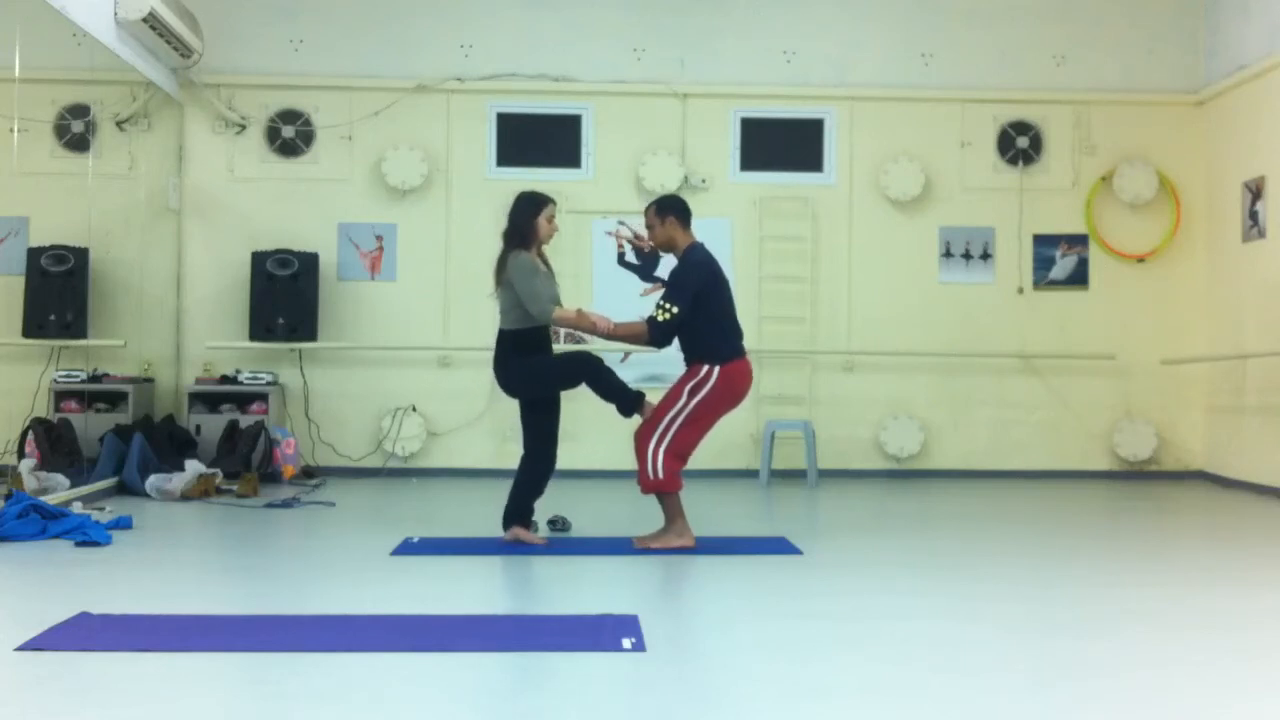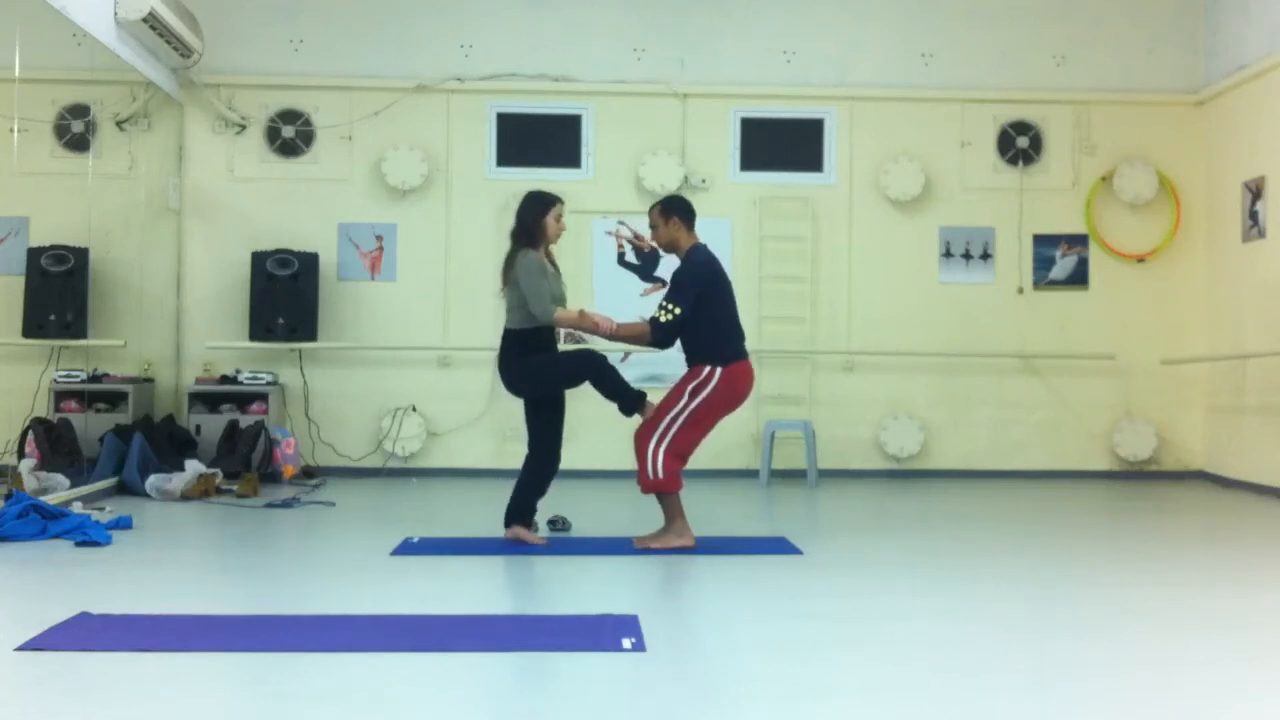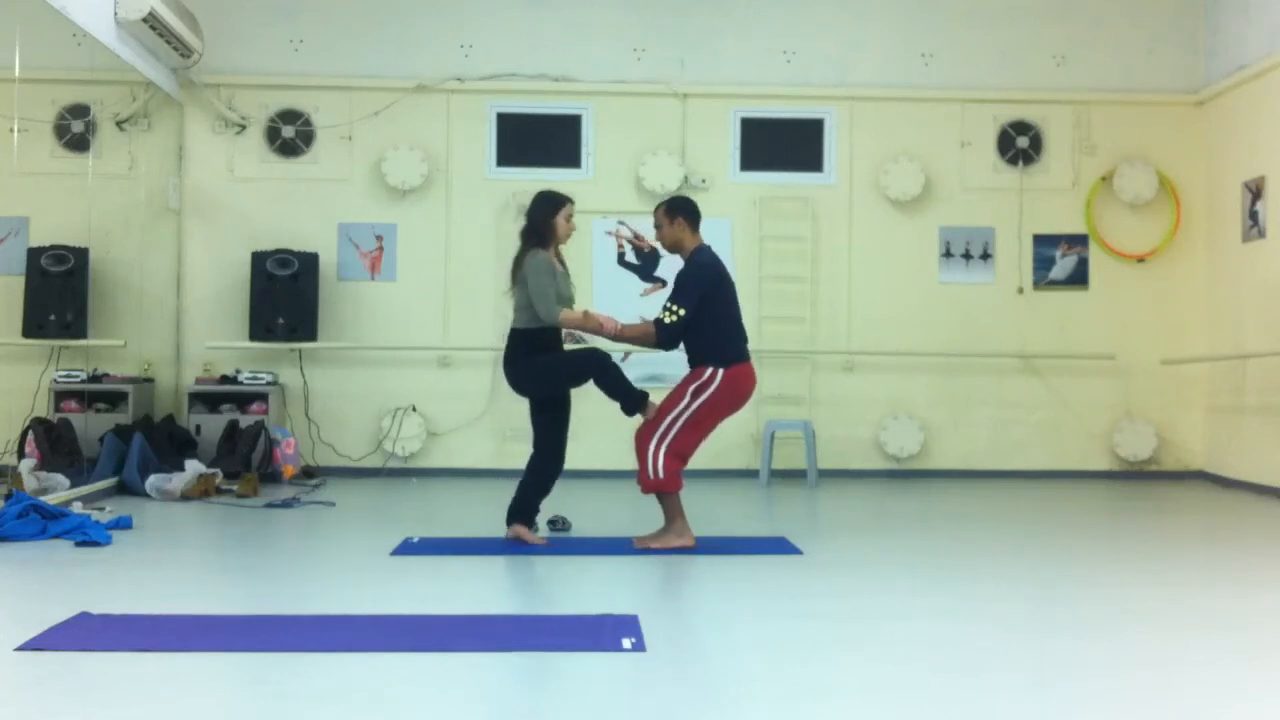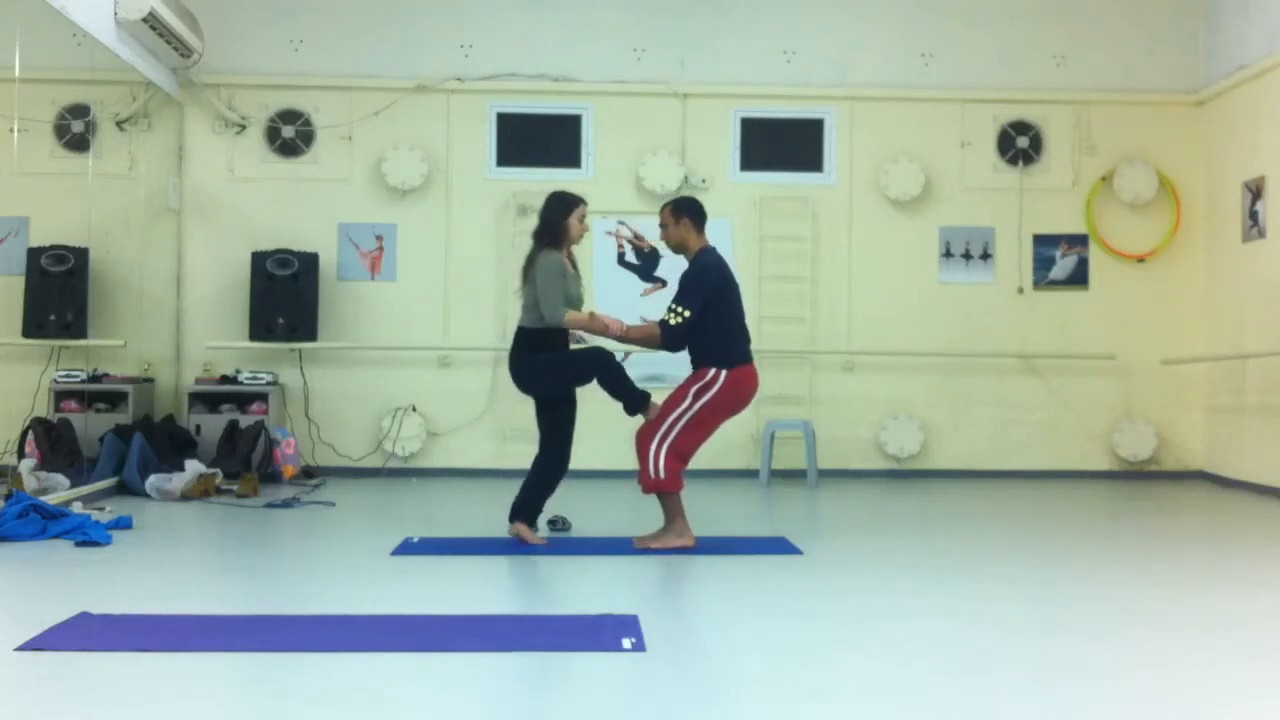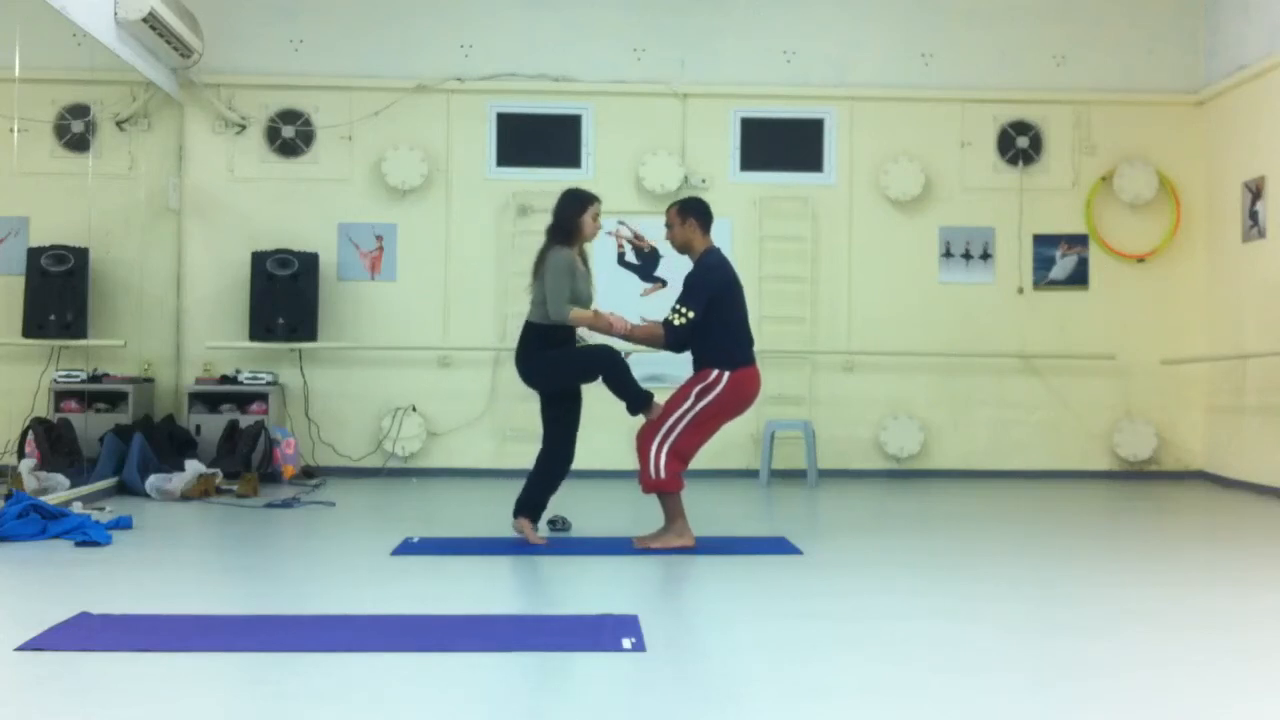
dt=0.1s
person 1, frame 1
left shoulder: (539, 261)
right shoulder: (519, 261)
left elbow: (552, 314)
right elbow: (541, 311)
left wrist: (589, 323)
right wrist: (587, 318)
left hip: (535, 359)
right hip: (516, 361)
left knee: (541, 451)
right knee: (586, 365)
left ankle: (516, 523)
right ankle: (640, 406)
person 1, frame 2
left shoulder: (545, 261)
right shoulder: (526, 260)
left elbow: (557, 314)
right elbow: (543, 312)
left wrist: (590, 322)
right wrist: (590, 319)
left hip: (540, 358)
right hip: (520, 360)
left knee: (546, 451)
right knee: (591, 362)
left ankle: (517, 522)
right ankle: (641, 406)
person 1, frame 3
left shoulder: (554, 260)
right shoulder: (537, 259)
left elbow: (558, 316)
right elbow: (548, 312)
left wrist: (596, 323)
right wrist: (594, 320)
left hip: (545, 358)
right hip: (526, 360)
left knee: (550, 450)
right knee: (595, 361)
left ankle: (519, 520)
right ankle: (643, 406)
person 1, frame 4
left shoulder: (565, 260)
right shoulder: (548, 260)
right elbow: (553, 314)
left wrist: (600, 324)
right wrist: (599, 321)
left hip: (550, 358)
right hip: (531, 359)
left knee: (556, 451)
right knee: (599, 360)
left ankle: (522, 518)
right ankle: (645, 407)
person 1, frame 5
left shoulder: (578, 258)
right shoulder: (559, 257)
right elbow: (559, 312)
left wrist: (607, 321)
right wrist: (603, 321)
left hip: (557, 353)
right hip: (538, 355)
left knee: (560, 445)
right knee: (607, 359)
left ankle: (526, 517)
right ankle: (646, 408)
person 2, frame 1
left shoulder: (691, 267)
right shoulder: (697, 262)
left elbow: (658, 331)
right elbow: (667, 331)
left wrist: (604, 329)
right wrist: (612, 329)
left hip: (718, 374)
right hip: (719, 371)
left knee: (654, 441)
right knee: (656, 440)
left ankle: (678, 530)
right ankle: (675, 527)
person 2, frame 2
left shoulder: (694, 268)
right shoulder: (700, 263)
left elbow: (661, 333)
right elbow: (669, 331)
left wrist: (606, 330)
right wrist: (616, 330)
left hip: (719, 375)
right hip: (720, 372)
left knee: (654, 442)
right knee: (656, 439)
left ankle: (678, 530)
right ankle: (675, 528)
person 2, frame 3
left shoulder: (697, 269)
right shoulder: (704, 264)
left elbow: (666, 334)
right elbow: (676, 331)
left wrist: (613, 330)
right wrist: (621, 329)
left hip: (721, 376)
right hip: (723, 373)
left knee: (655, 441)
right knee: (656, 440)
left ankle: (678, 530)
right ankle: (674, 527)
person 2, frame 4
left shoulder: (702, 271)
right shoulder: (708, 265)
left elbow: (672, 337)
right elbow: (681, 332)
left wrist: (618, 332)
right wrist: (626, 331)
left hip: (723, 377)
right hip: (725, 375)
left knee: (656, 442)
right knee: (658, 441)
left ankle: (679, 530)
right ankle: (674, 527)
person 2, frame 5
left shoulder: (706, 272)
right shoulder: (713, 266)
left elbow: (676, 337)
right elbow: (688, 332)
left wrist: (622, 331)
right wrist: (633, 328)
left hip: (726, 379)
right hip: (727, 376)
left knee: (657, 441)
right knee: (658, 440)
left ankle: (678, 530)
right ankle: (674, 527)
